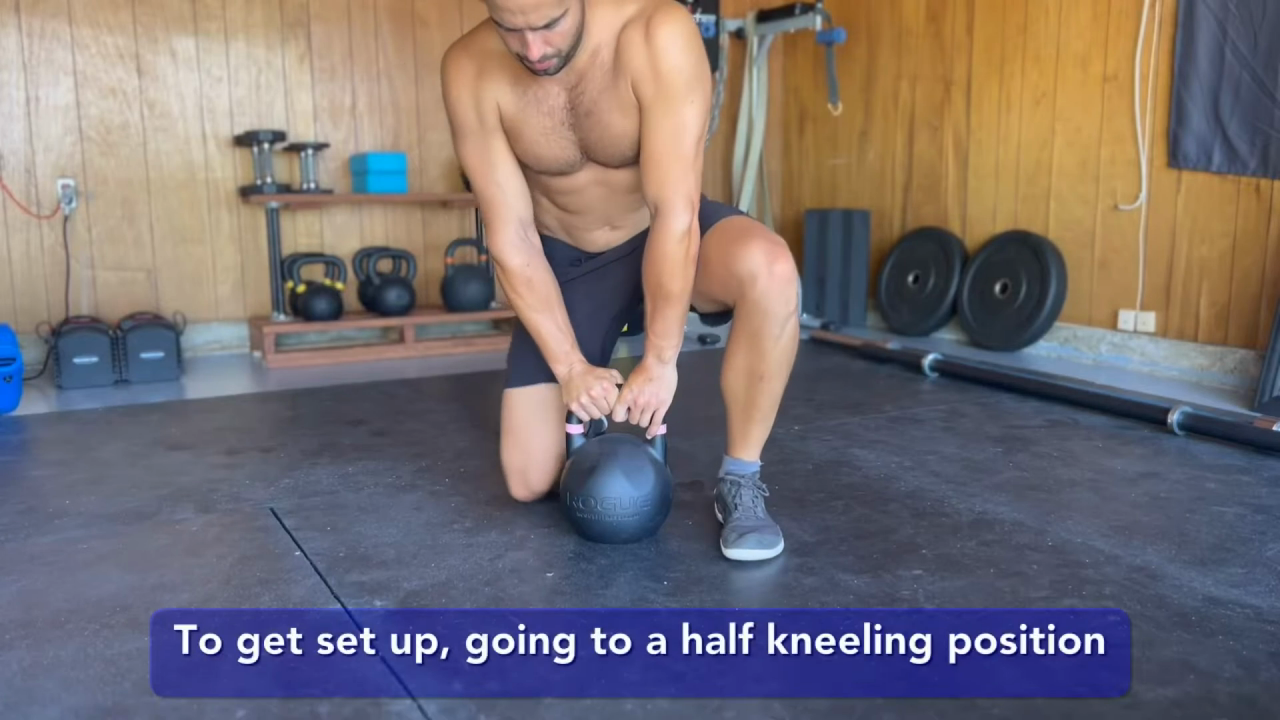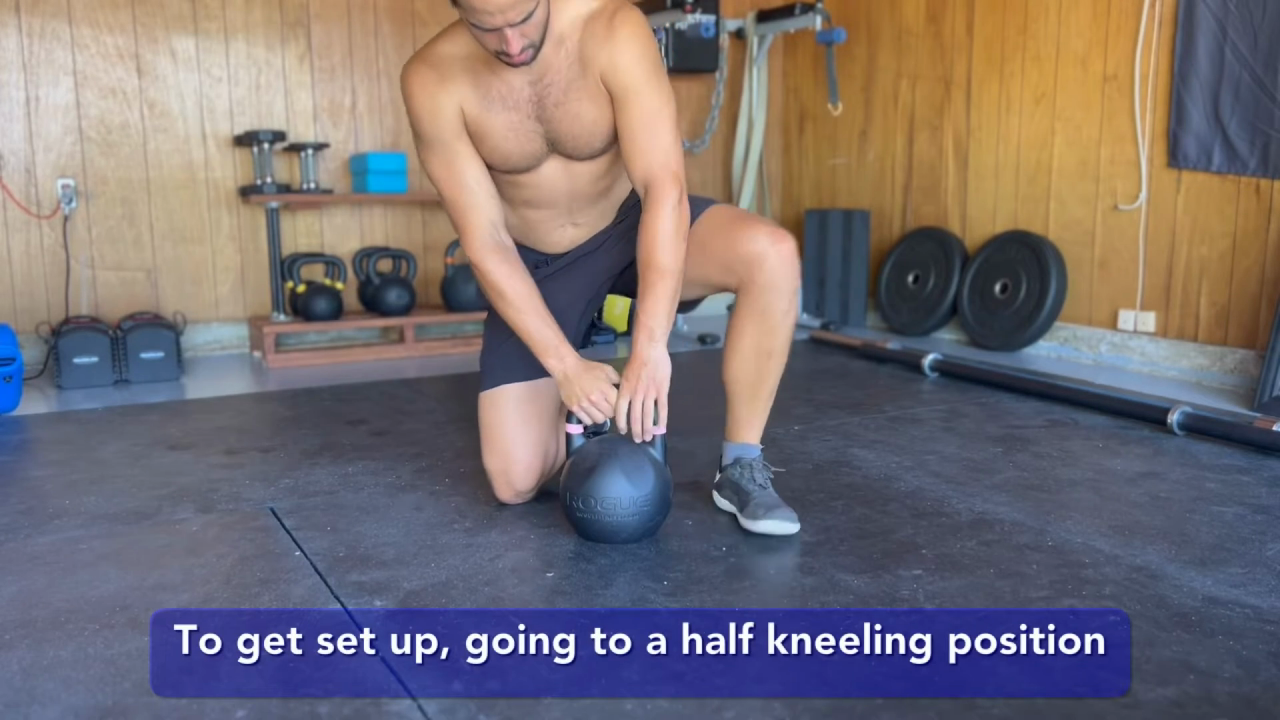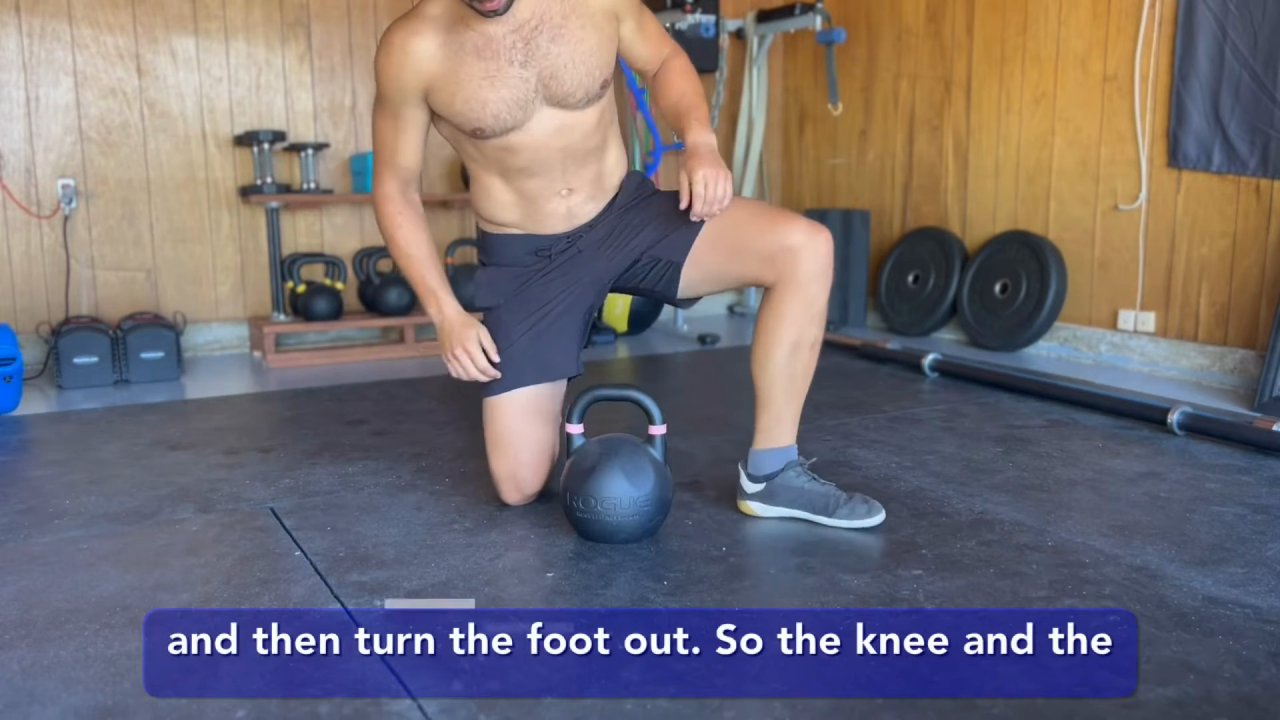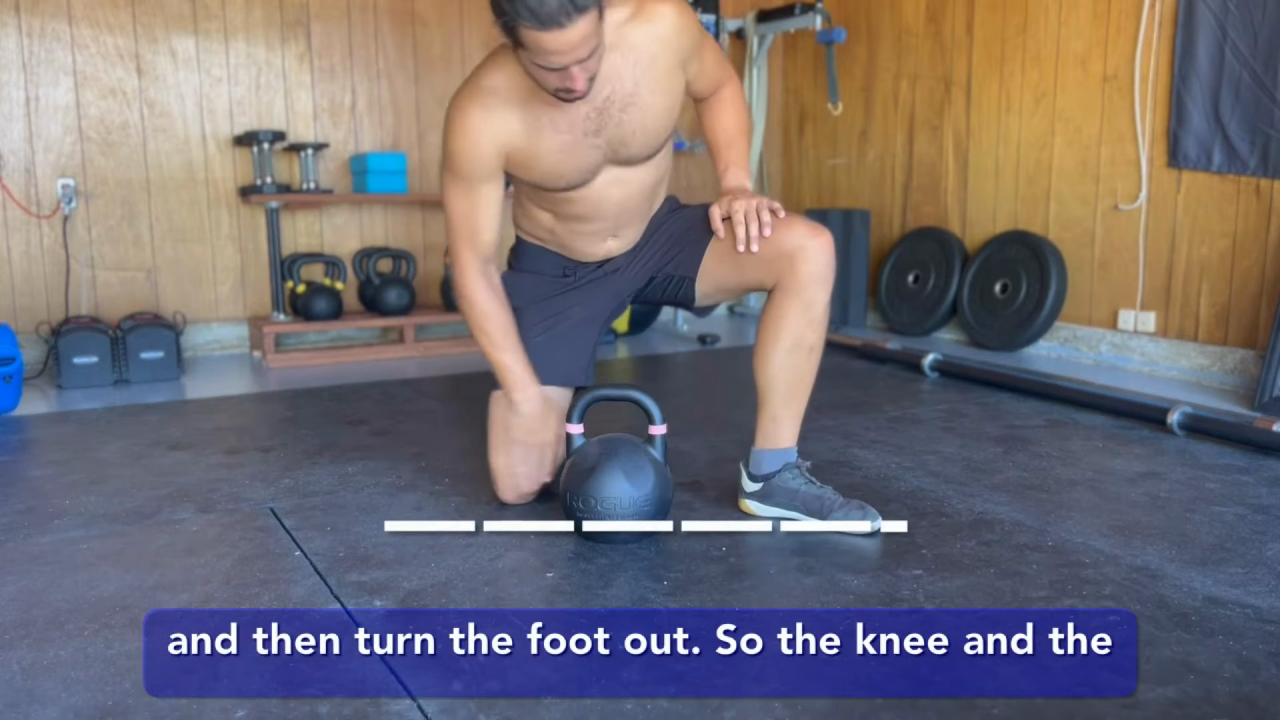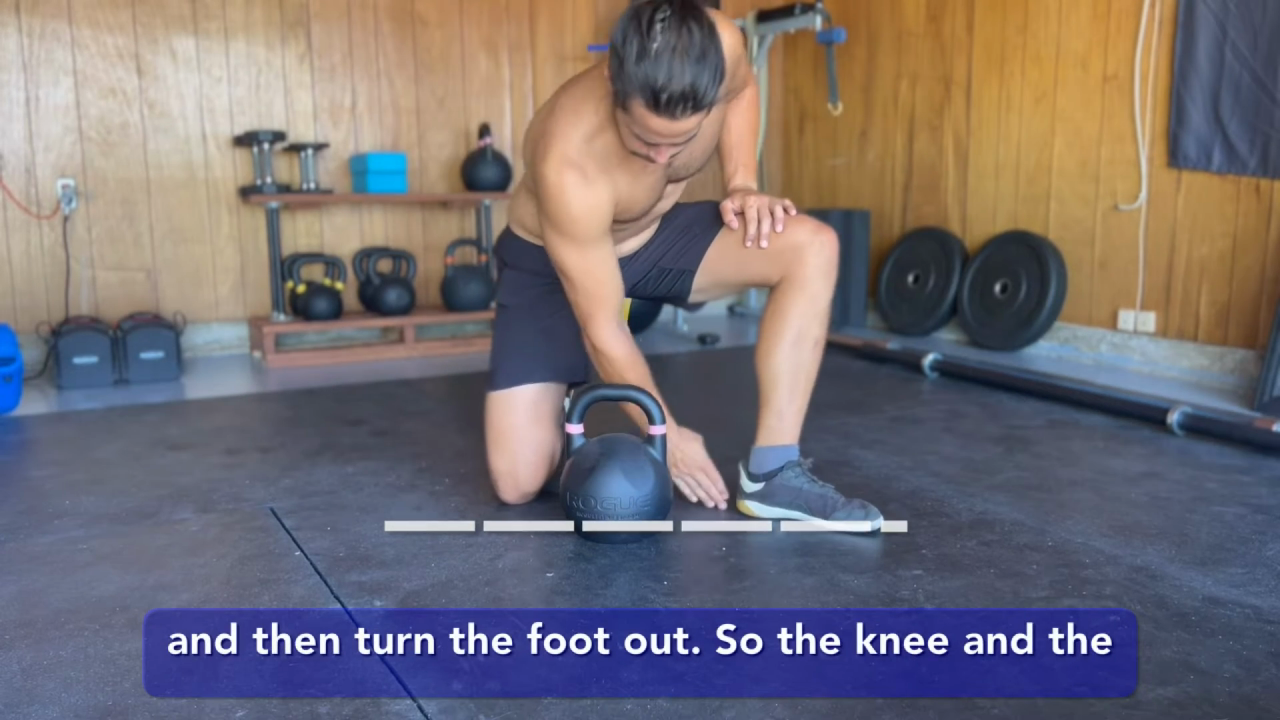
dt=1s
person 1, frame 1
right shoulder: (471, 71)
left elbow: (675, 213)
right elbow: (511, 237)
left wrist: (659, 361)
right wrist: (570, 367)
left hip: (672, 235)
right hip: (569, 260)
left knee: (769, 271)
right knee: (531, 481)
left ankle: (740, 480)
right ankle: (602, 424)
person 1, frame 2
right shoulder: (433, 79)
left elbow: (663, 188)
right elbow: (484, 242)
left wrist: (650, 346)
right wrist: (564, 366)
left hip: (631, 225)
right hip: (533, 265)
left knee: (770, 252)
right knee: (515, 483)
left ankle: (742, 465)
right ankle: (583, 409)
person 1, frame 3
right shoulder: (413, 47)
left elbow: (665, 60)
right elbow: (395, 190)
left wrist: (699, 140)
right wrist: (448, 315)
left hip: (627, 216)
right hip: (526, 262)
left knee: (804, 247)
right knee: (519, 487)
left ankle: (770, 473)
right ankle: (551, 410)
person 1, frame 4
right shoulder: (480, 115)
left elbow: (720, 88)
right elbow: (474, 267)
left wrist: (736, 184)
right wrist: (522, 396)
left hip: (659, 236)
right hip: (556, 273)
left knee: (807, 248)
right knee: (518, 483)
left ankle: (771, 473)
right ankle: (571, 420)
person 1, frame 5
left shoulder: (719, 45)
right shoulder: (570, 162)
right elbow: (603, 332)
left wrist: (742, 184)
right wrist: (667, 435)
left hip: (654, 234)
right hip: (547, 265)
left knee: (811, 245)
right knee: (518, 484)
left ankle: (771, 472)
right ankle: (555, 408)
